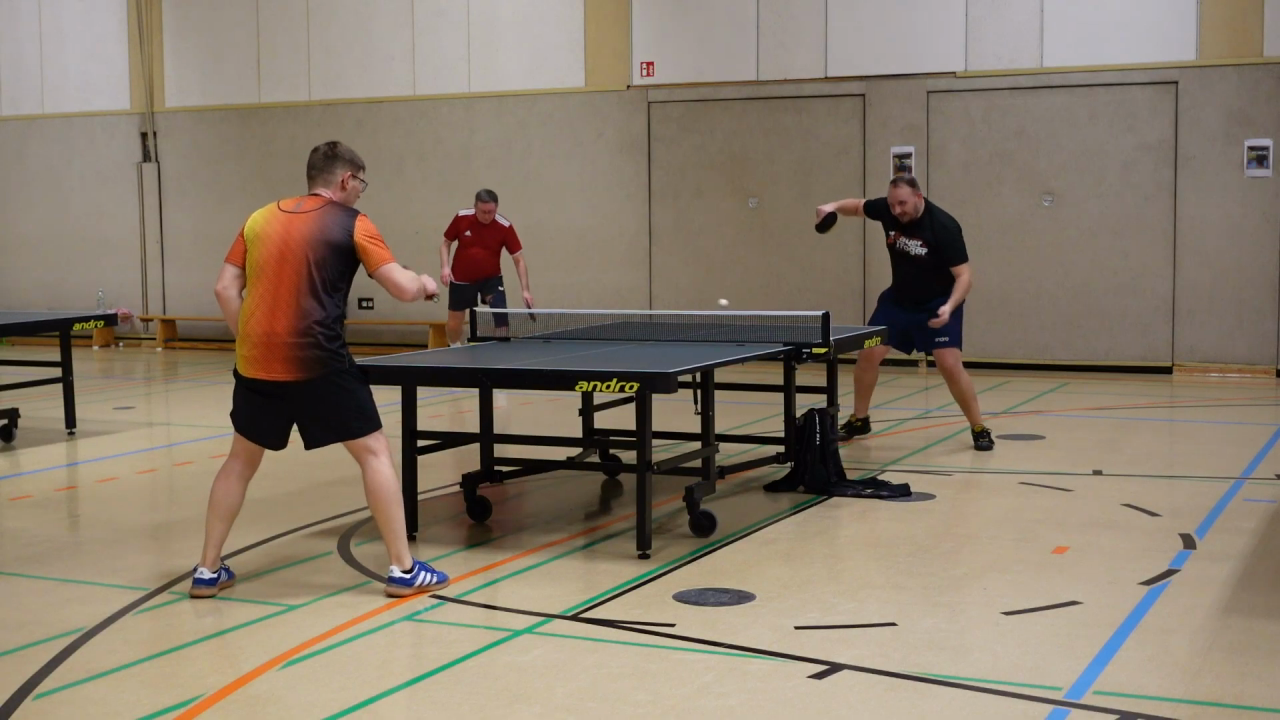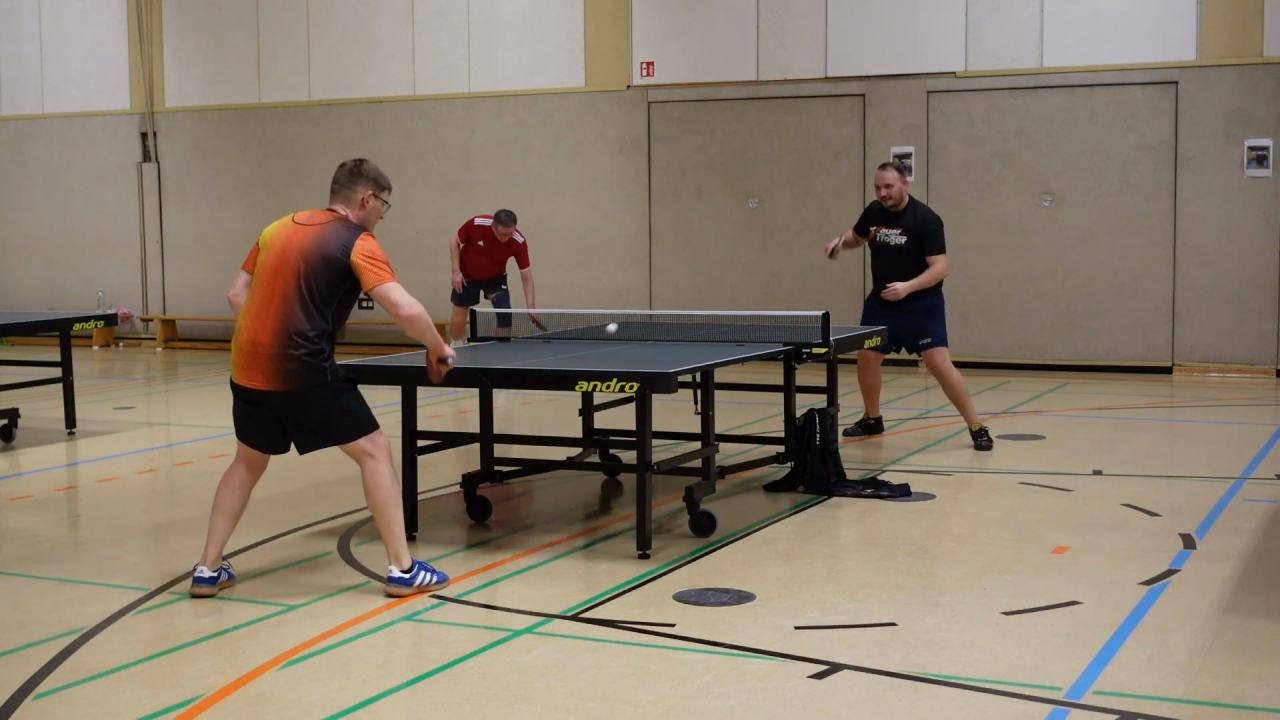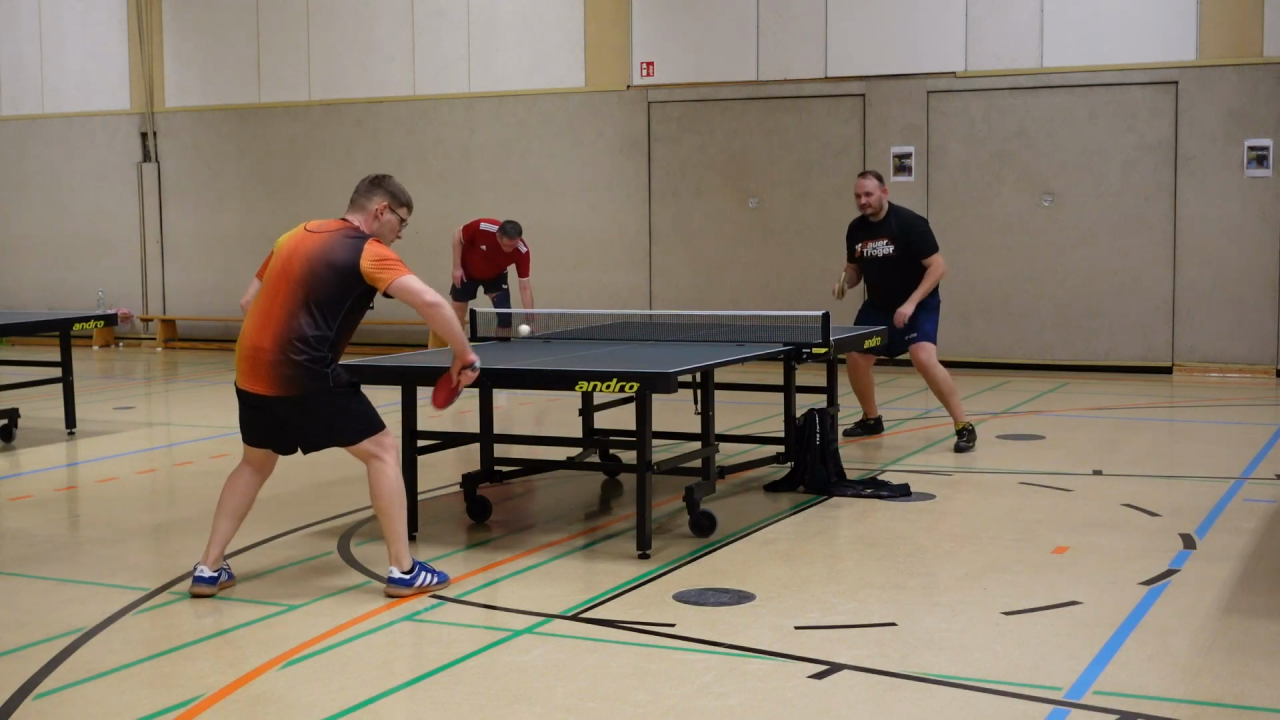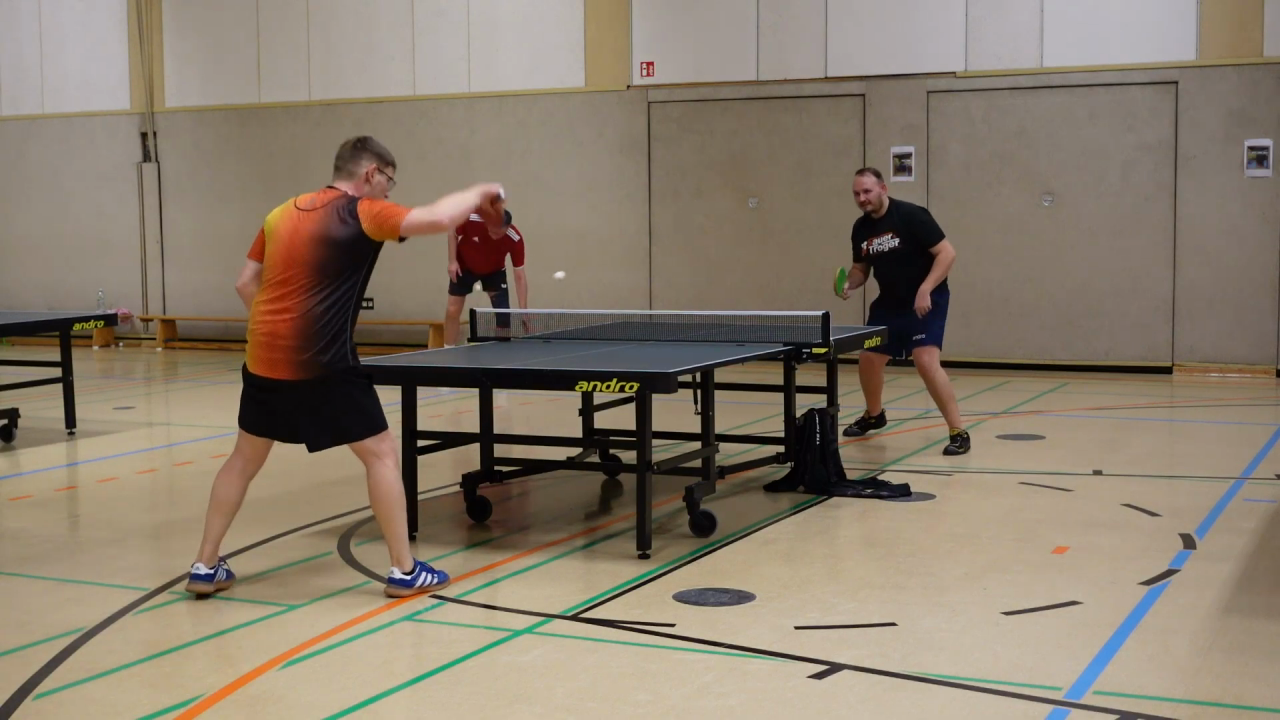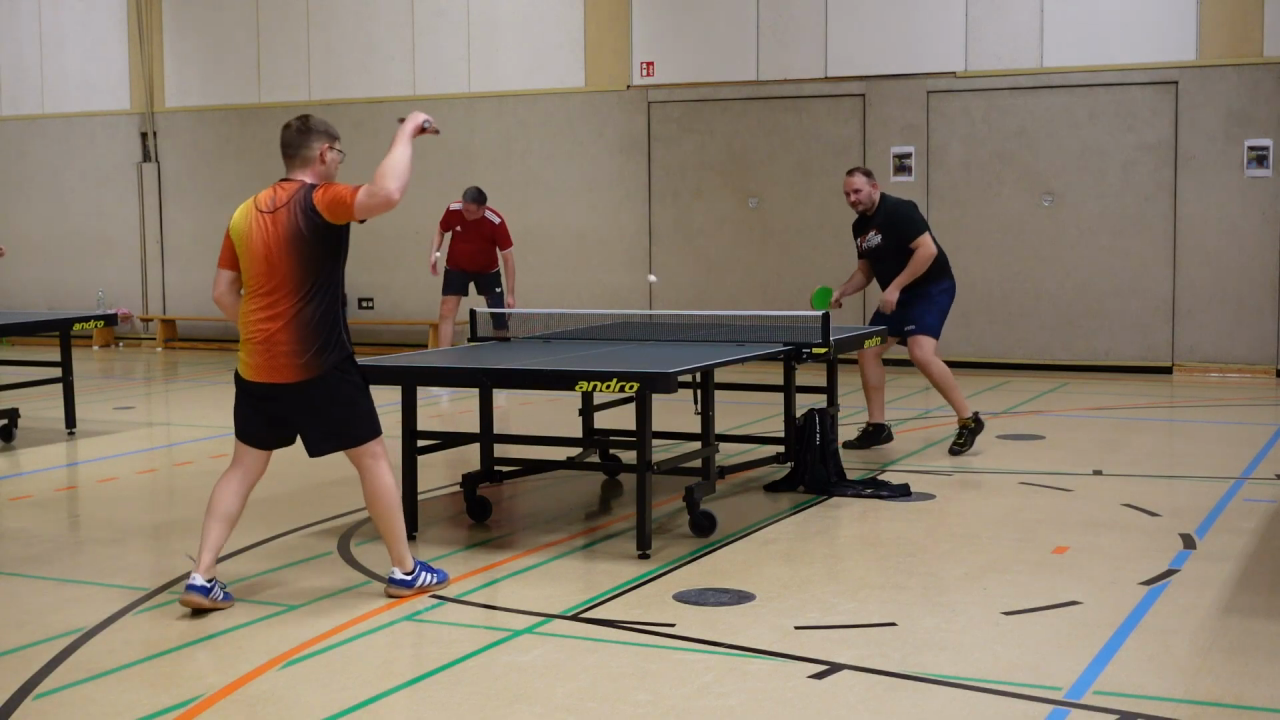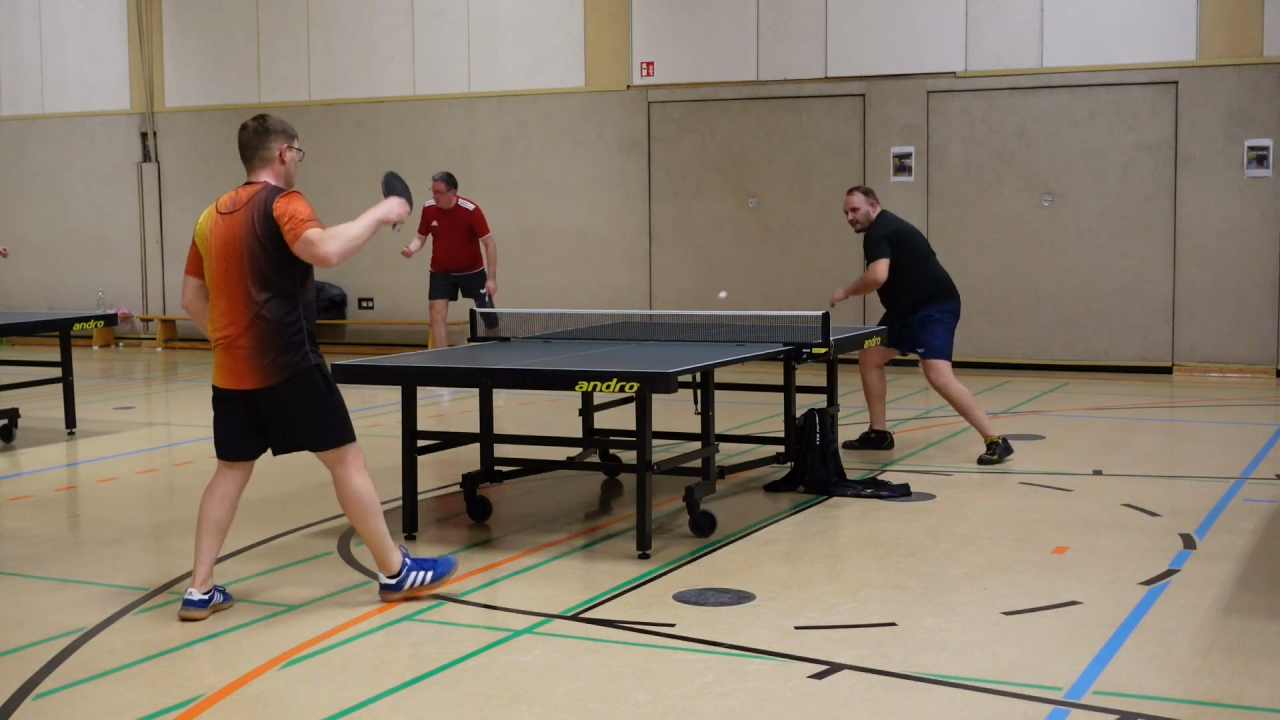
dt=0.2s
person 1, frame 1
left shoulder: (260, 218)
right shoulder: (352, 223)
left elbow: (226, 288)
right elbow: (404, 289)
right wrist: (426, 284)
left hip: (255, 363)
right hip: (316, 363)
left knee: (240, 461)
right knee: (375, 452)
left ankle: (208, 569)
right ankle: (403, 569)
person 1, frame 2
left shoulder: (279, 228)
right shoulder: (357, 243)
left elbow: (237, 295)
right elbow: (406, 310)
right wrist: (439, 348)
left hip: (247, 368)
right hip: (303, 371)
left knee: (247, 463)
right knee: (375, 451)
left ankle: (207, 569)
right ankle: (402, 569)
person 1, frame 3
left shoulder: (295, 236)
right shoulder: (367, 252)
left elbow: (250, 300)
right elbow: (429, 301)
right wrist: (463, 353)
left hip: (252, 372)
right hip: (305, 376)
left knee: (254, 465)
right knee: (382, 452)
left ankle: (208, 569)
right ankle: (402, 570)
person 1, frame 4
left shoulder: (283, 212)
right shoulder: (361, 214)
left elbow: (246, 285)
right elbow: (437, 218)
right wrist: (480, 192)
left hip: (263, 361)
right hip: (321, 365)
left knee: (245, 457)
right knee: (381, 454)
left ankle: (205, 566)
right ankle: (404, 570)
person 1, frame 5
left shoulder: (246, 213)
right shoulder: (319, 199)
left elbow: (223, 292)
right elbow: (387, 194)
right wrist: (408, 129)
left hip: (257, 367)
right hip: (319, 365)
left knee: (244, 467)
right knee: (373, 459)
left ankle: (201, 578)
right ankle: (405, 572)
person 1, frame 6
left shoulder: (209, 217)
right shoulder: (281, 204)
left elbow: (192, 299)
right elbow: (327, 251)
right wrist: (381, 212)
left hip: (231, 374)
right hip: (288, 367)
left knee: (230, 472)
right knee: (348, 461)
left ankle: (199, 590)
right ankle: (394, 571)
person 2, frame 1
left shoulder: (944, 226)
right shoulder: (887, 210)
left elbow: (964, 275)
right elbow: (858, 206)
left wrist: (949, 307)
right wrist: (833, 207)
left hip: (936, 303)
right hip: (899, 299)
left knee: (950, 364)
right knee: (869, 353)
left ankle: (979, 429)
right ankle: (859, 420)
person 2, frame 2
left shoulder: (925, 219)
right shoulder: (873, 212)
left elbow: (940, 267)
right elbow: (855, 238)
left wrist: (907, 287)
right wrist: (838, 242)
left hip: (921, 303)
right hip: (881, 302)
left knee: (940, 364)
right knee: (867, 359)
left ankle: (977, 428)
right ankle: (872, 419)
person 2, frame 3
left shoulder: (910, 223)
right shoulder: (855, 230)
left elbow: (937, 267)
right elbow: (854, 268)
left wrist: (912, 303)
right wrist: (845, 283)
left hip: (918, 307)
right hip: (877, 307)
left knee: (924, 359)
right knee: (856, 362)
left ankle: (964, 427)
right ankle: (871, 419)
person 2, frame 4
left shoulder: (912, 216)
right shoulder: (860, 229)
left elbow: (947, 253)
right elbow: (861, 270)
left wrist: (925, 291)
right wrist: (849, 284)
left hip: (927, 299)
right hip: (891, 302)
left knee: (926, 362)
right knee: (869, 358)
left ankle: (958, 433)
right ankle: (873, 414)
person 2, frame 5
left shoulder: (899, 211)
right shoulder: (860, 225)
left elbow: (928, 250)
right elbow: (866, 271)
left wrist: (895, 286)
right wrist: (841, 292)
left hip: (931, 288)
right hip: (898, 295)
left knee: (921, 353)
right knee: (868, 352)
left ankle: (967, 420)
right ankle: (877, 428)
person 2, frame 6
left shoulder: (879, 231)
right shoulder: (892, 228)
left elbow: (878, 276)
right elbow: (908, 270)
left wrist: (846, 293)
left hip: (934, 310)
right hip: (908, 311)
left knee: (940, 377)
right knee: (869, 358)
left ankle: (995, 440)
right ankle: (879, 432)
